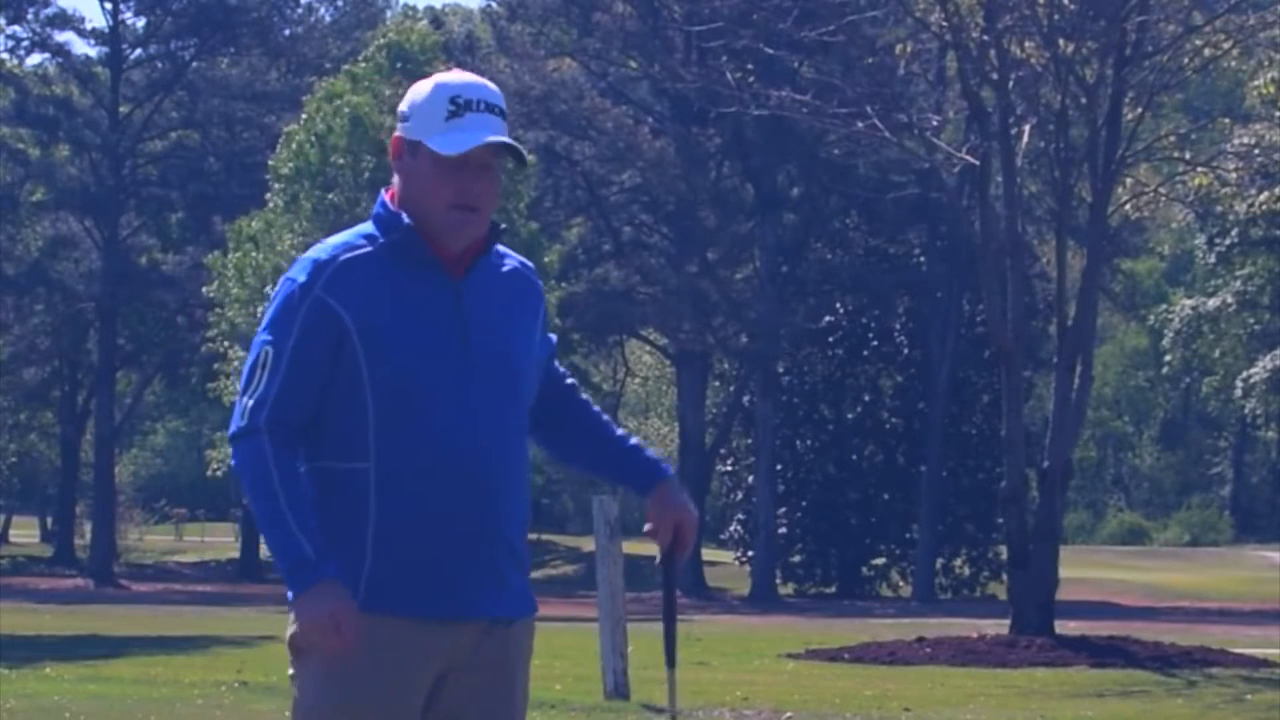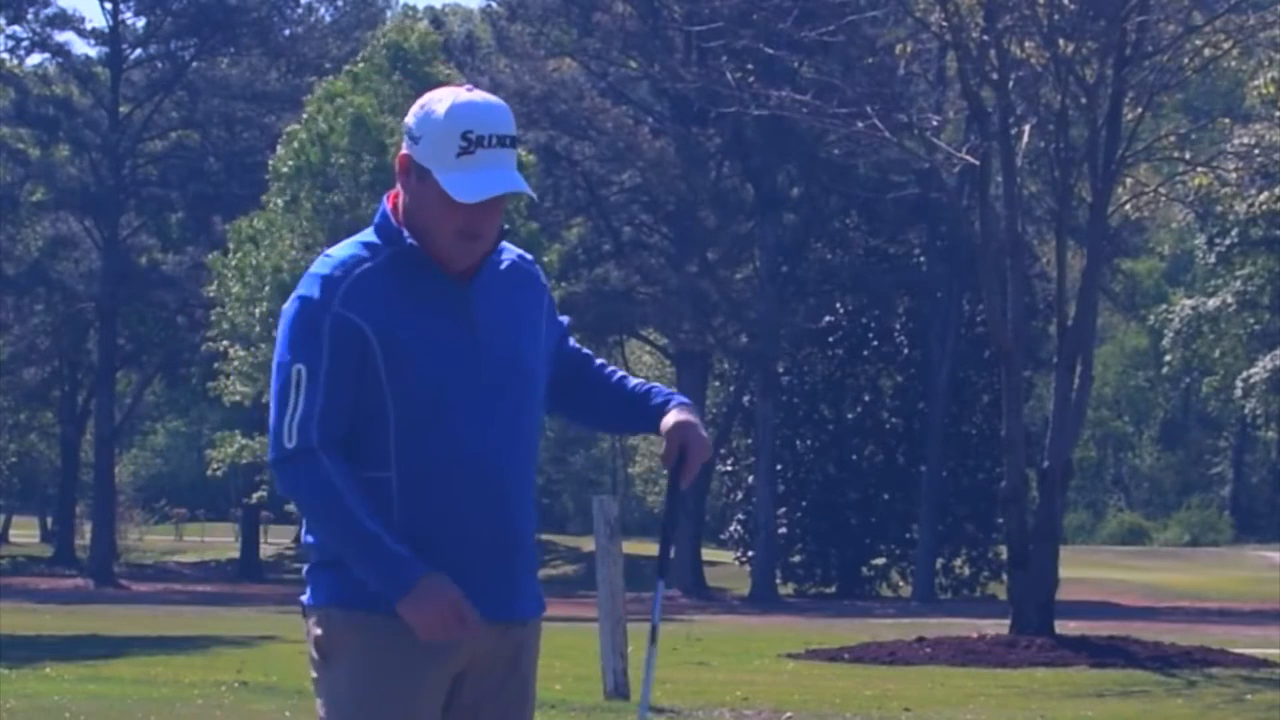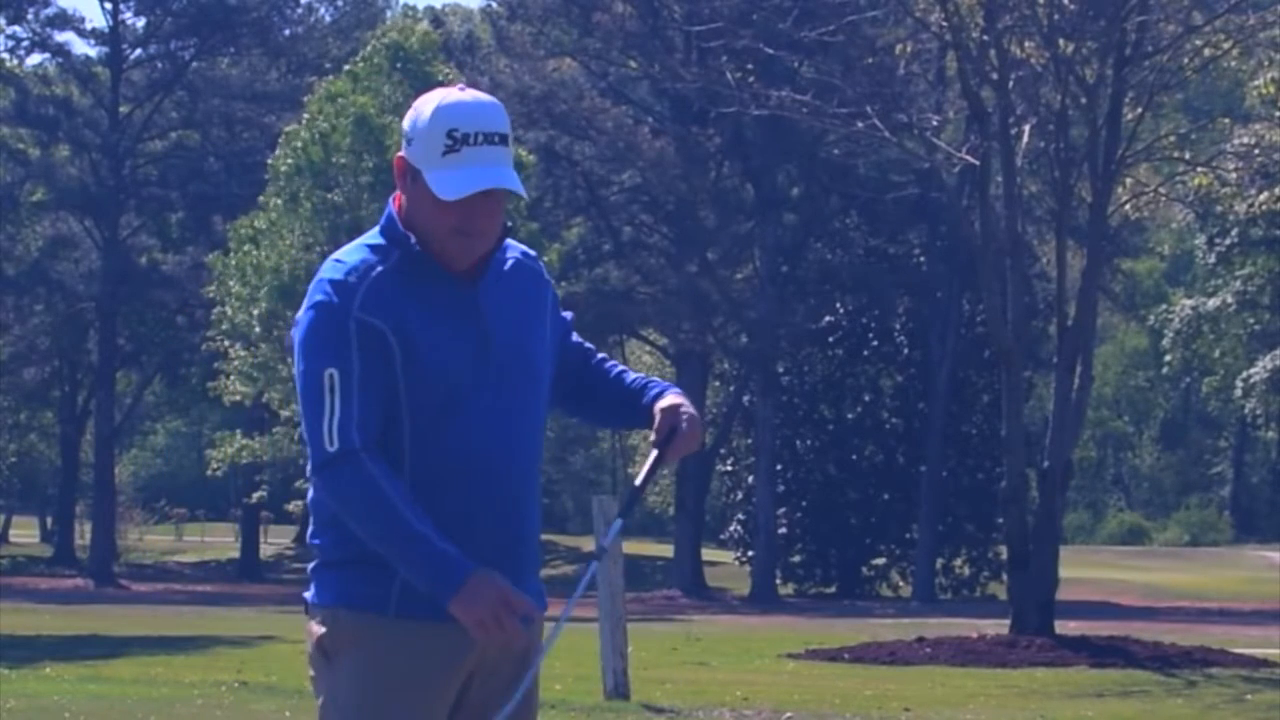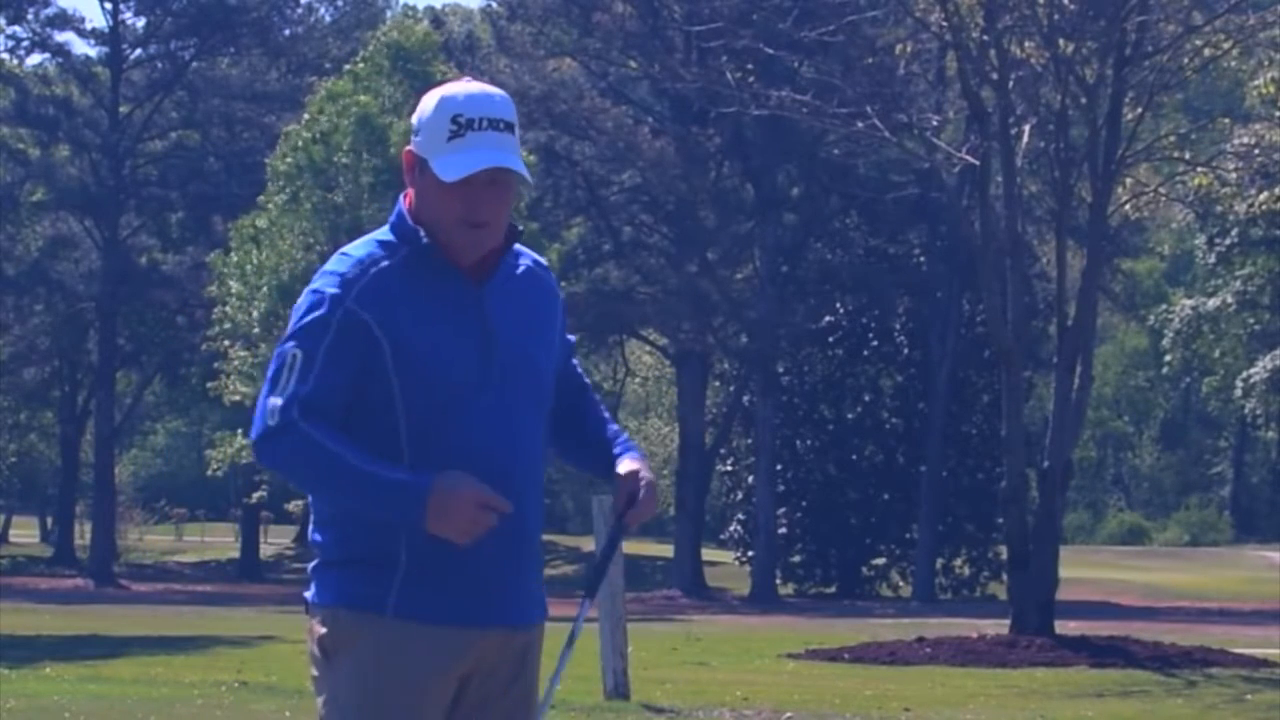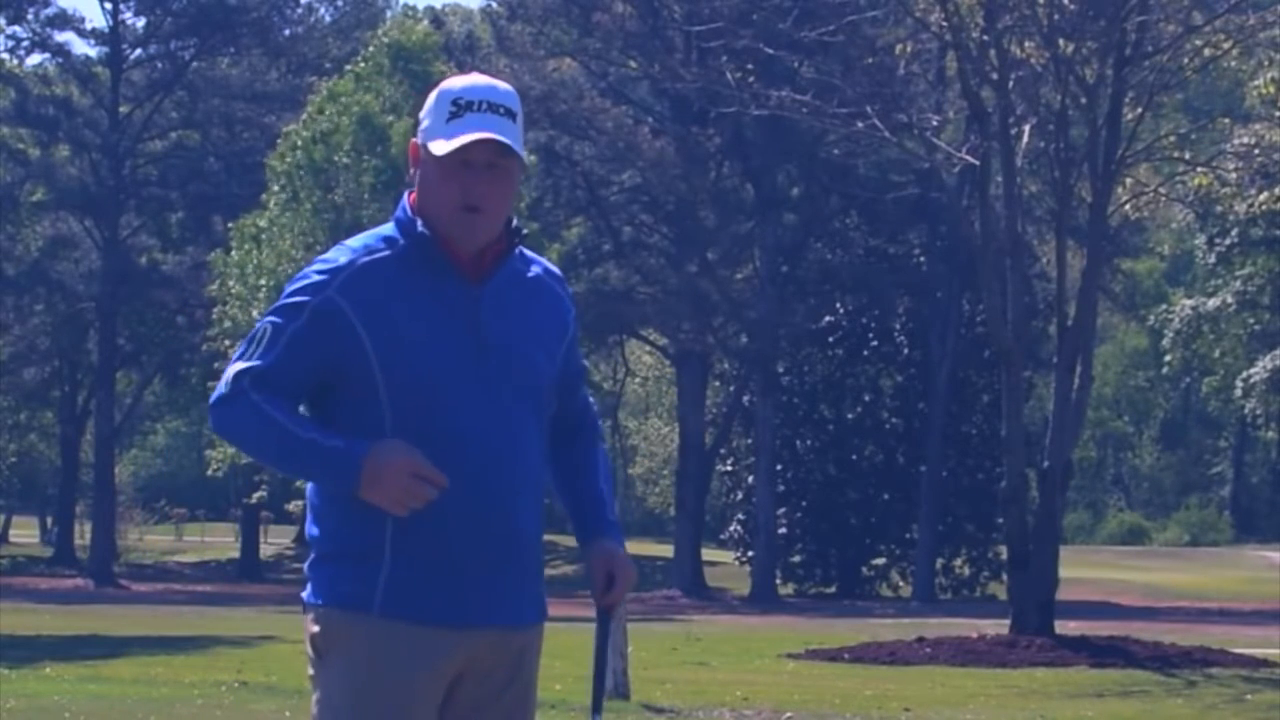
dt=0.3s
person 1, frame 1
left shoulder: (519, 287)
right shoulder: (330, 280)
left elbow: (554, 407)
right elbow: (259, 433)
left wrist: (652, 479)
right wrist: (310, 575)
left hip: (496, 616)
right hip: (363, 615)
person 1, frame 2
left shoulder: (522, 281)
right shoulder: (340, 293)
left elbow: (572, 376)
right elbow: (299, 455)
left wrist: (666, 406)
right wrist: (403, 579)
left hip: (506, 612)
right hip: (380, 613)
person 1, frame 3
left shoulder: (525, 277)
right shoulder: (350, 295)
left elbow: (573, 369)
right elbow: (343, 465)
left wrist: (653, 396)
right wrist: (452, 578)
left hip: (506, 613)
right hip: (380, 616)
person 1, frame 4
left shoulder: (534, 283)
right shoulder: (355, 290)
left elbow: (566, 397)
right elbow: (282, 433)
left wrist: (619, 455)
right wrist: (415, 499)
left hip: (509, 614)
right hip: (382, 616)
person 1, frame 5
left shoulder: (545, 292)
right shoulder: (347, 283)
left elbow: (572, 427)
right elbow: (236, 403)
left wrist: (599, 531)
right wrist: (355, 461)
left hip: (508, 618)
right hip: (376, 615)
